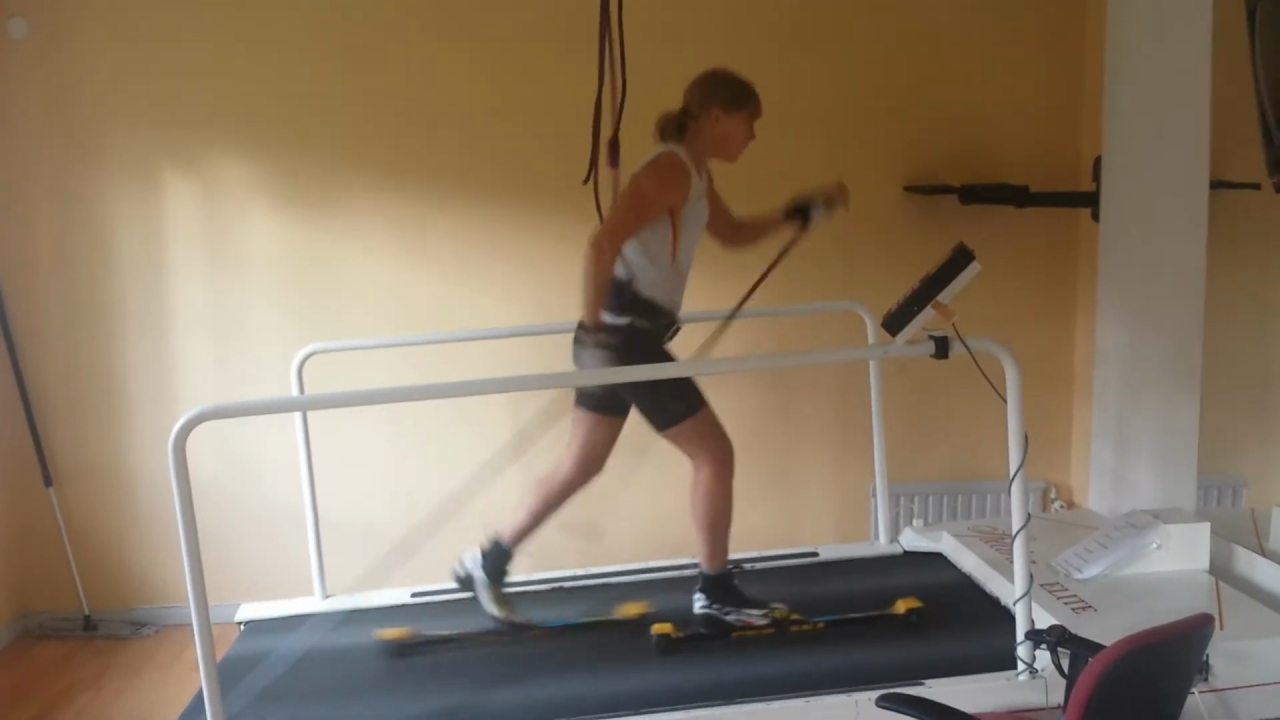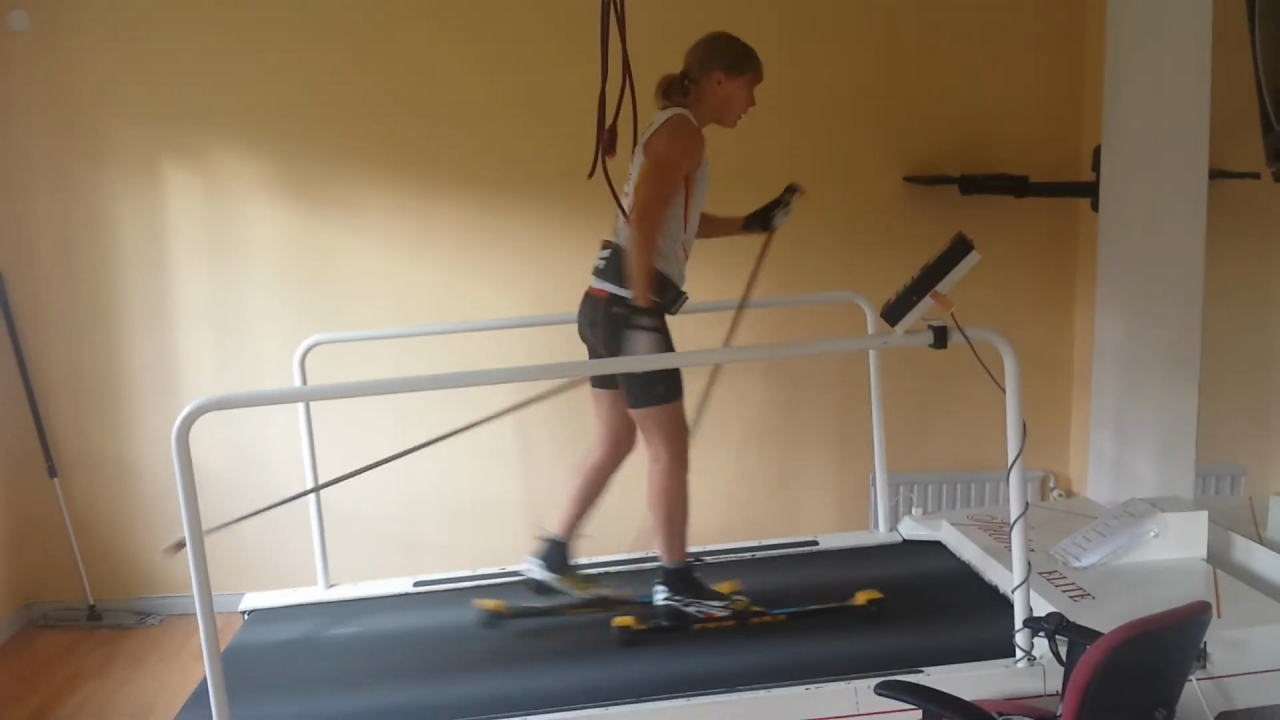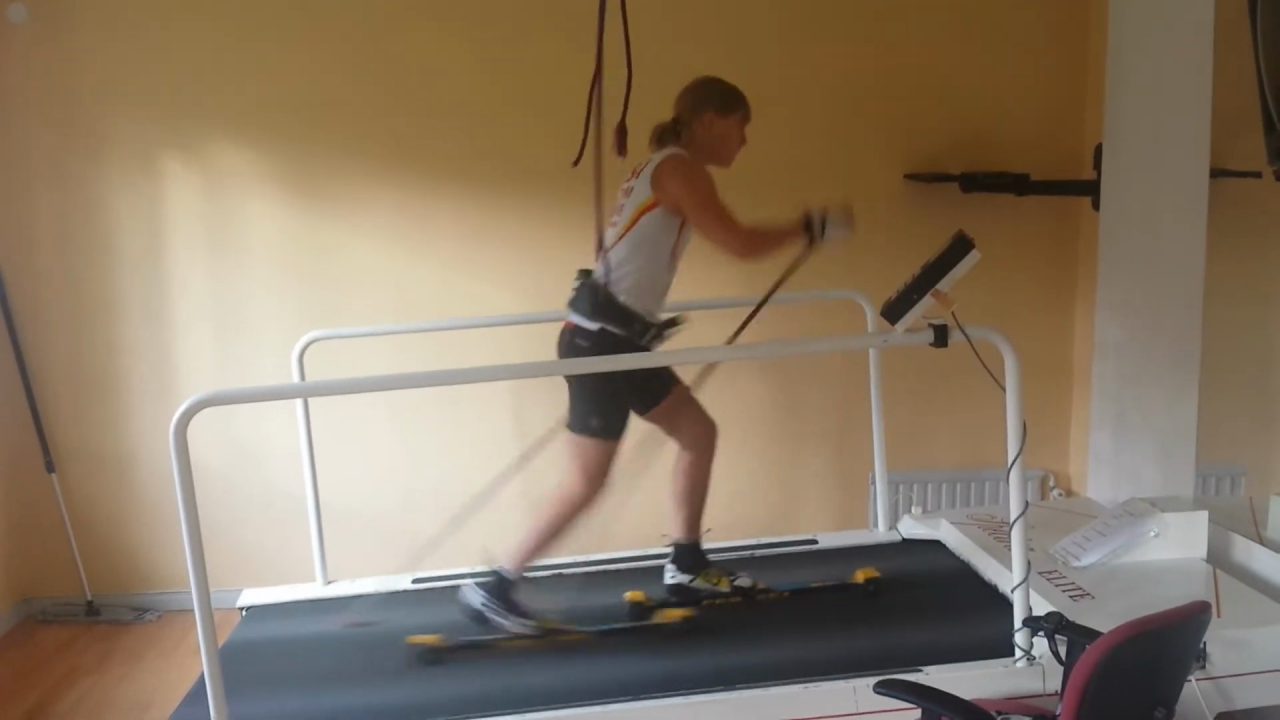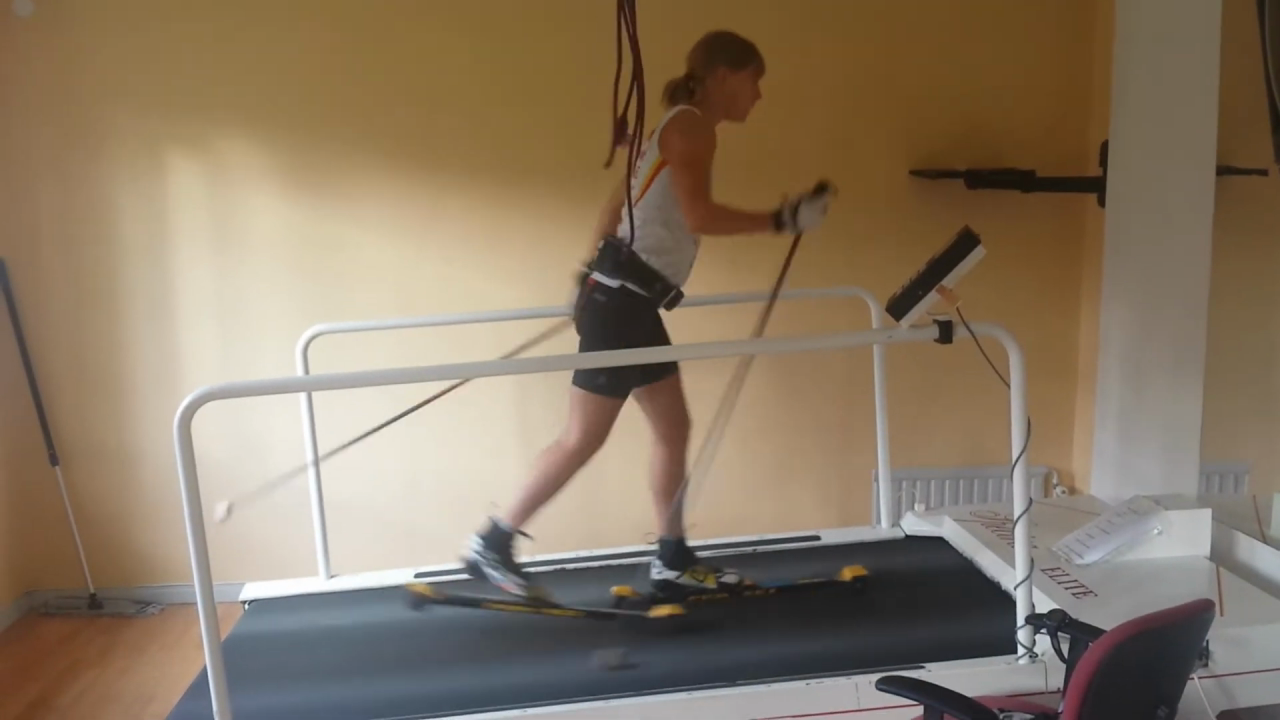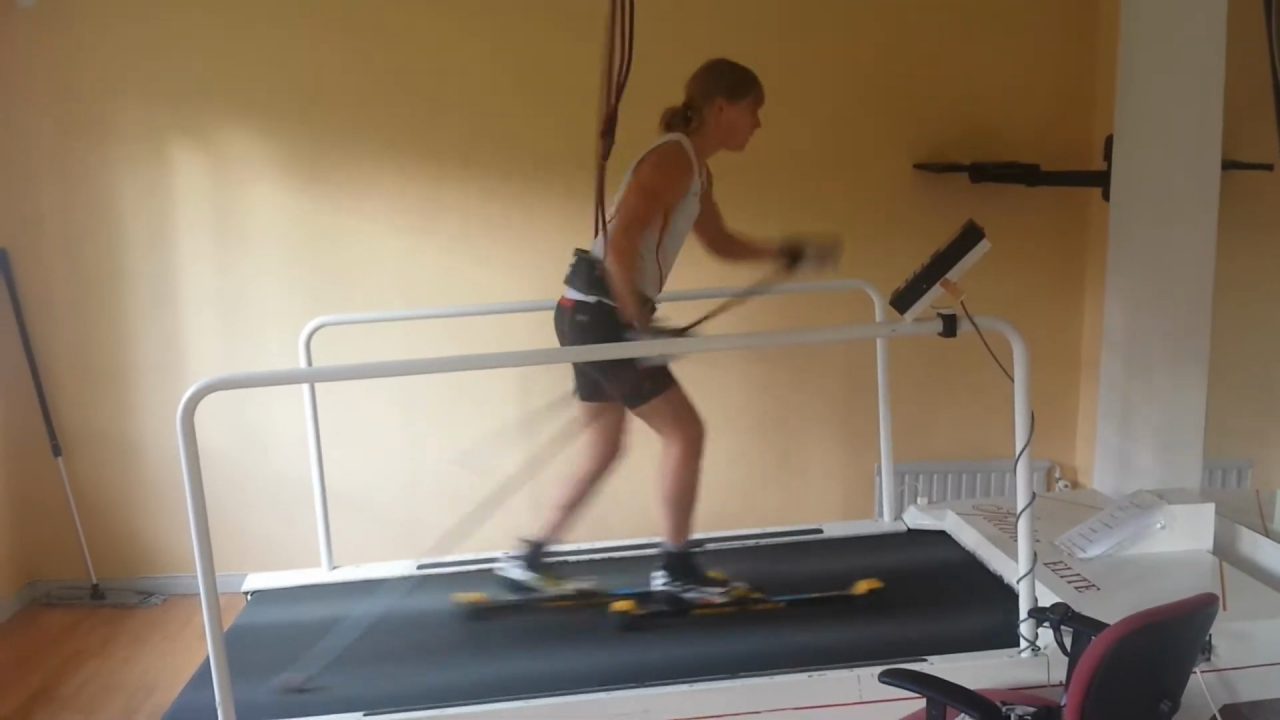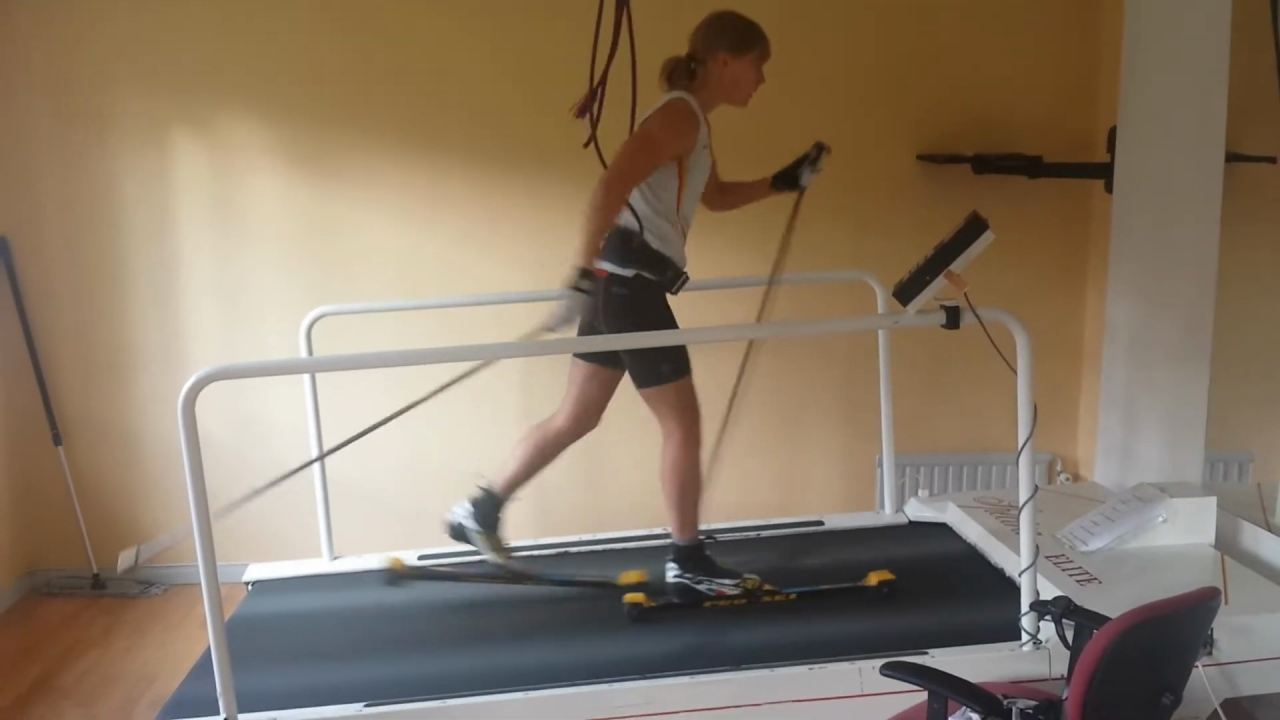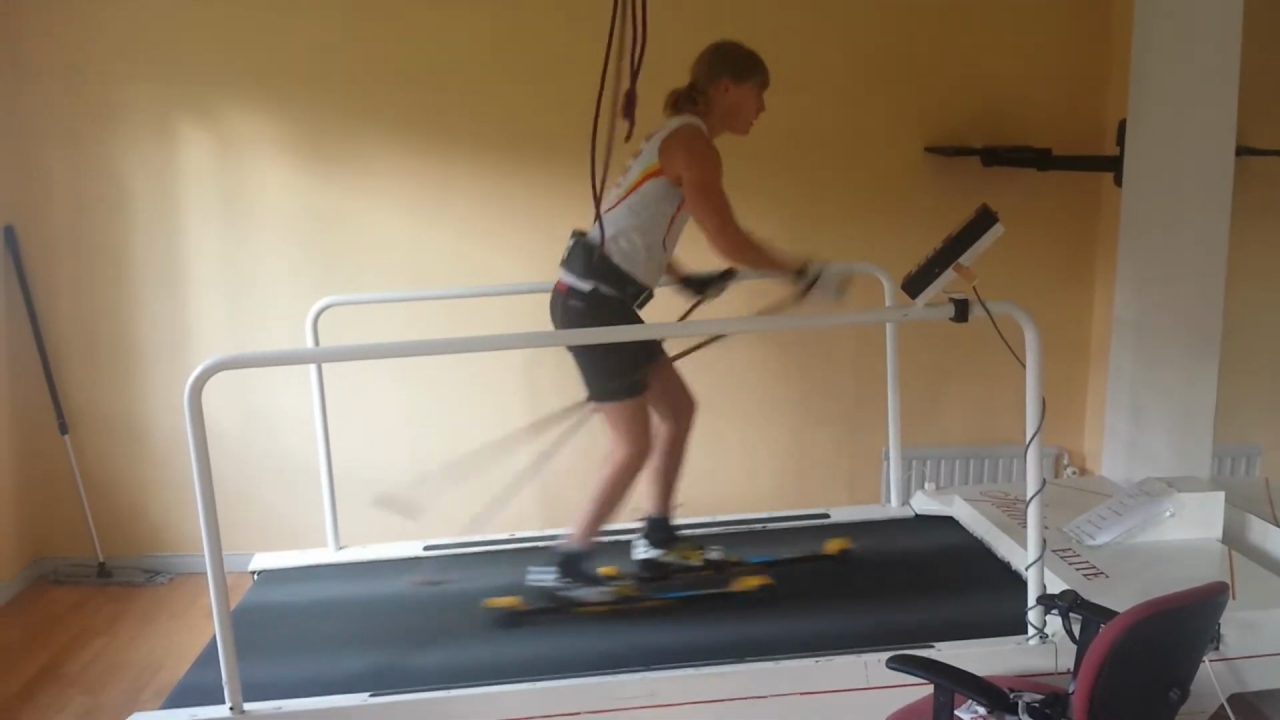
dt=0.3s
person 1, frame 1
left shoulder: (694, 172)
right shoulder: (670, 168)
left elbow: (735, 234)
right elbow: (604, 241)
left wrist: (796, 213)
right wrist: (588, 327)
left hip: (618, 333)
right hip: (622, 336)
left knee: (582, 463)
right knee: (714, 456)
left ankle: (490, 561)
right ankle: (716, 592)
person 1, frame 2
left shoulder: (678, 132)
right shoulder: (681, 132)
left elbow: (685, 223)
right elbow: (643, 223)
left wrist: (752, 222)
right wrist: (643, 315)
left hip: (617, 307)
right hip: (626, 308)
left knee: (615, 442)
right knee: (669, 446)
left ankle: (553, 556)
right ankle: (676, 584)
person 1, frame 3
left shoulder: (659, 173)
right shoulder: (682, 170)
right elbow: (739, 245)
right wrist: (810, 228)
left hip: (613, 334)
right hip: (600, 340)
left knee: (699, 434)
right knee: (587, 485)
left ankle: (687, 564)
right ankle: (495, 587)
person 1, frame 4
left shoulder: (678, 132)
right shoulder: (691, 126)
left elbow: (615, 208)
right elbow: (700, 216)
left wrist: (588, 279)
right wrist: (780, 219)
left hip: (632, 301)
right hip: (619, 300)
left knee: (674, 426)
right knee: (583, 440)
left ankle: (673, 559)
right ankle: (493, 542)
person 1, frame 5
left shoulder: (694, 165)
right shoulder: (671, 159)
left elbow: (720, 244)
right elbow: (621, 239)
left wrist: (789, 254)
right wrist: (638, 325)
left hip: (600, 313)
right hip: (596, 313)
left knee: (604, 446)
right knee: (684, 433)
left ankle: (531, 556)
right ankle: (676, 569)
person 1, frame 6
left shoulder: (695, 118)
right shoulder: (678, 116)
left elbow: (715, 197)
right elbow: (612, 186)
left wrist: (783, 180)
right wrist: (580, 279)
left hip: (618, 286)
right hip: (628, 286)
left knee: (576, 417)
right knee: (682, 423)
left ankle: (481, 510)
right ankle: (688, 563)
person 1, frame 7
left shoulder: (677, 140)
right shoulder: (691, 145)
right elbow: (725, 237)
left wrist: (687, 278)
right wrist: (800, 272)
left hip: (600, 294)
right hip: (591, 300)
left knee: (677, 410)
right knee: (634, 443)
left ankle: (656, 537)
right ankle: (565, 564)
